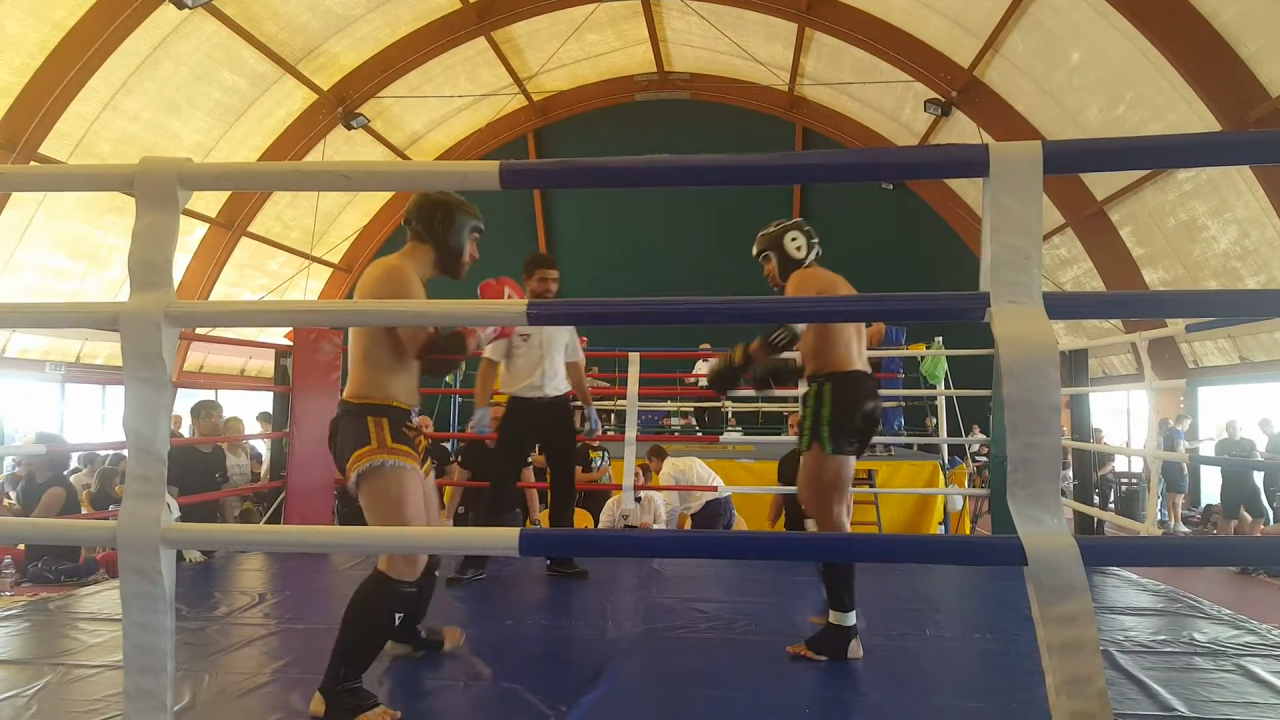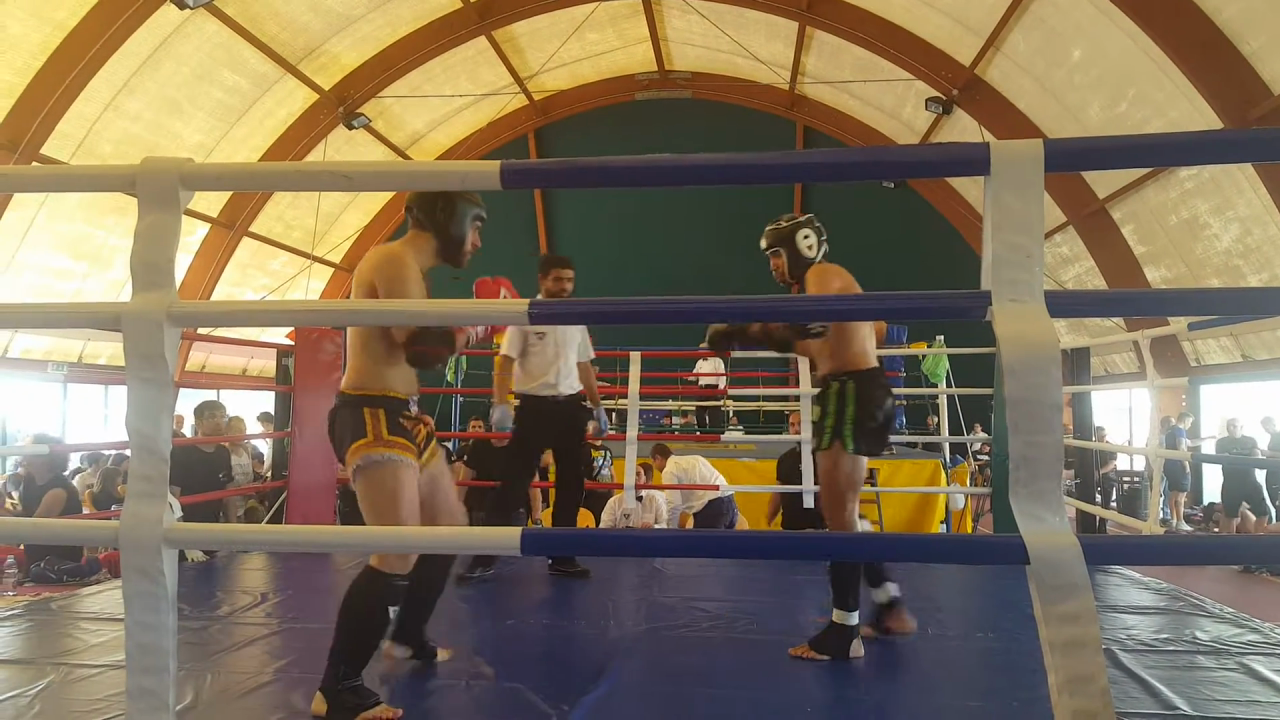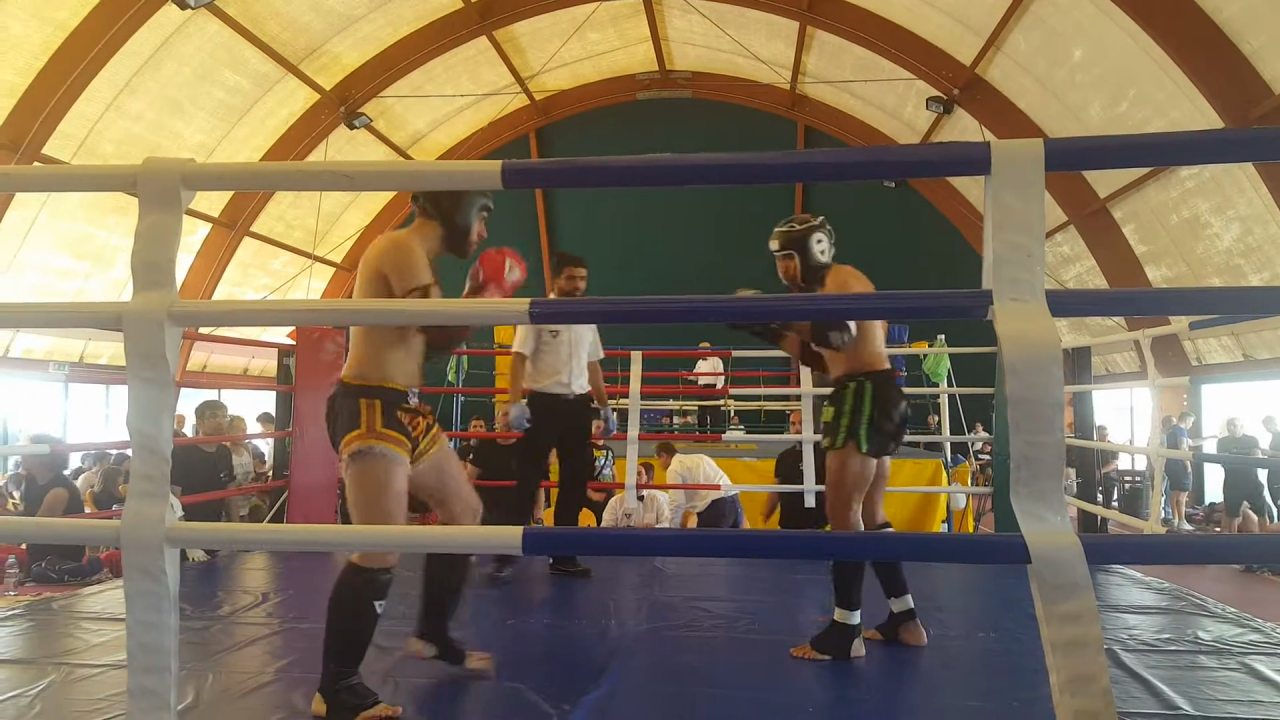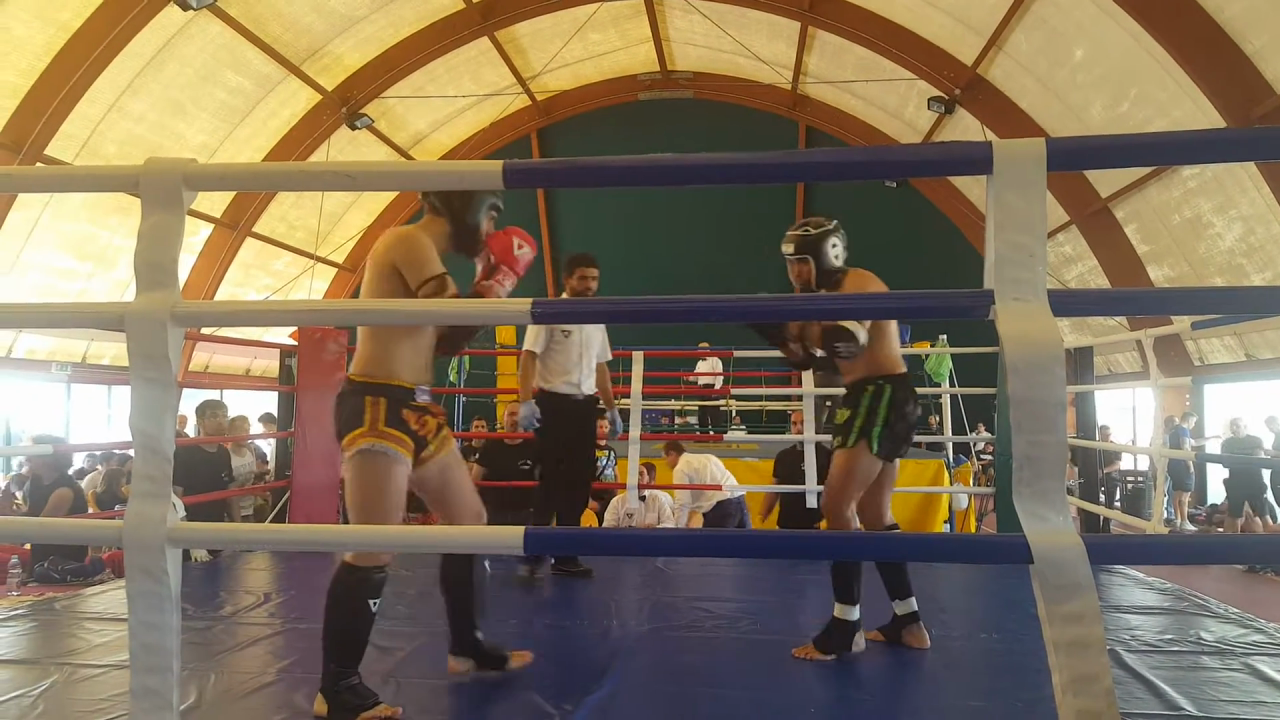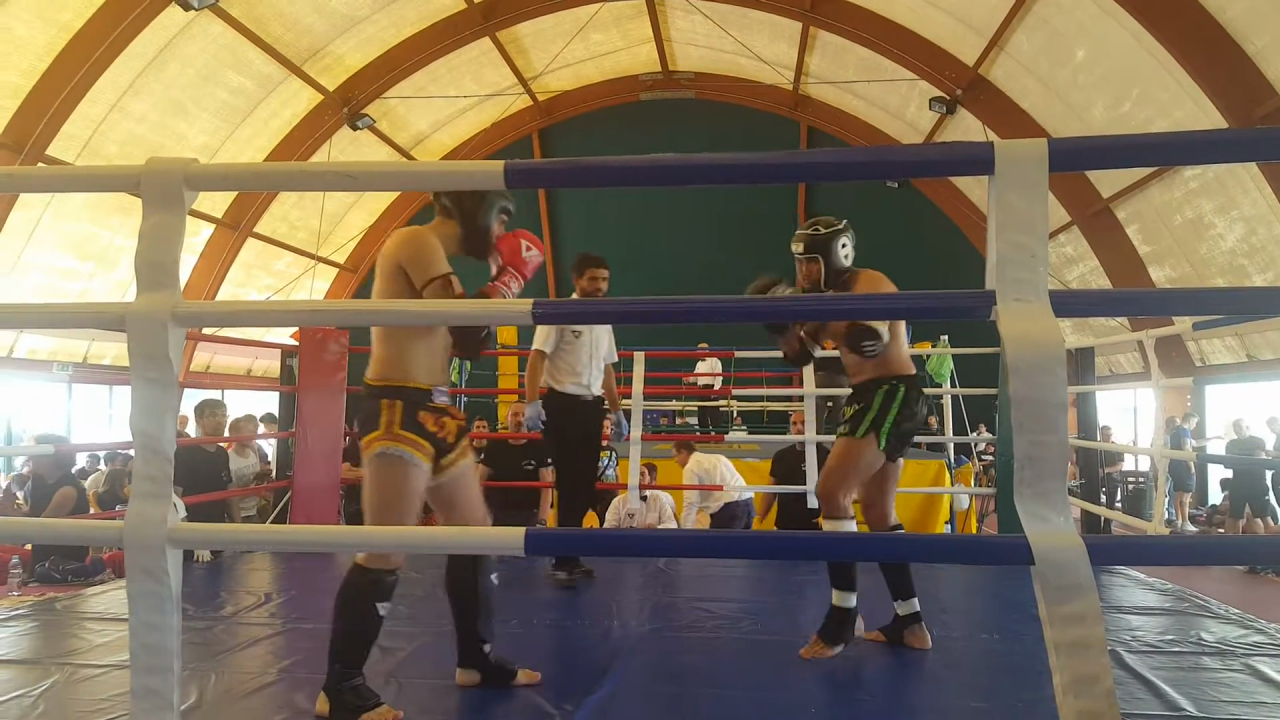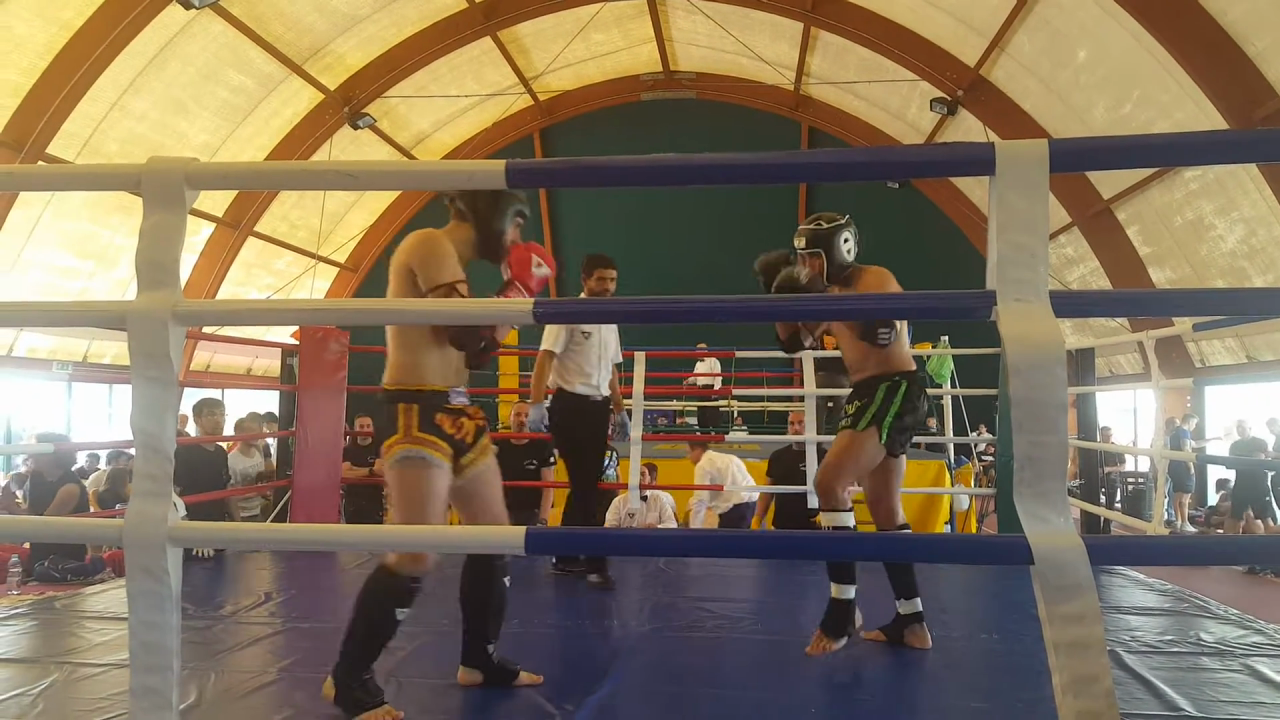
dt=0.1s
person 1, frame 1
left shoulder: (405, 278)
right shoulder: (396, 274)
right elbow: (435, 358)
left wrist: (475, 330)
right wrist: (485, 327)
left hip: (396, 427)
right hip: (374, 430)
right knee: (405, 563)
left ankle: (407, 630)
person 1, frame 2
left shoulder: (408, 268)
right shoulder: (393, 260)
right elbow: (420, 349)
left wrist: (471, 326)
right wrist: (476, 325)
left hip: (401, 418)
right hip: (372, 420)
left knee: (451, 525)
right knee: (397, 558)
left ankle: (407, 635)
person 1, frame 3
left shoulder: (416, 259)
right shoulder: (398, 246)
left elbow: (430, 343)
right elbow: (440, 331)
left wrist: (479, 296)
right wrist: (491, 293)
left hip: (406, 410)
right hip: (371, 410)
left knee: (466, 512)
right knee: (378, 555)
left ankle: (433, 634)
person 1, frame 4
left shoulder: (424, 255)
right shoulder: (406, 241)
left elbow: (445, 340)
right elbow: (458, 322)
left wrist: (488, 280)
right wrist: (505, 274)
left hip: (416, 410)
right hip: (377, 409)
left knee: (468, 521)
right knee: (372, 554)
left ankle: (467, 648)
person 1, frame 5
left shoulder: (435, 255)
right shoulder: (414, 241)
left elbow: (466, 345)
right elbow: (466, 321)
left wrist: (500, 282)
right wrist: (512, 274)
left hip: (437, 411)
right hip: (399, 412)
left knee: (474, 534)
right knee: (385, 555)
left ankle: (475, 660)
person 1, frame 6
left shoulder: (449, 259)
right shoulder: (428, 244)
left elbow: (476, 353)
right elbow: (463, 331)
left wrist: (512, 297)
right wrist: (521, 287)
left hip: (456, 413)
right hip: (417, 416)
left knee: (495, 534)
right knee: (413, 558)
left ankle: (479, 660)
right ankle: (349, 678)
person 2, frame 1
left shoulder: (804, 279)
right shoulder: (838, 284)
left elbow: (785, 332)
left wrist: (738, 362)
right wrist: (767, 362)
left hip: (834, 396)
right hip: (859, 394)
left knee: (825, 513)
right knee: (825, 506)
left ankle: (843, 633)
right ankle: (844, 607)
person 2, frame 2
left shoulder: (823, 274)
right shoulder: (838, 282)
left elbow: (813, 324)
left wrist: (750, 331)
right wrist: (784, 339)
left hip: (851, 395)
right hip: (871, 394)
left knee: (838, 513)
right knee: (841, 506)
left ankle: (844, 632)
right ankle: (890, 607)
person 2, frame 3
left shoulder: (841, 279)
right shoulder: (822, 290)
left elbow: (838, 333)
right elbow: (825, 358)
left wrist: (779, 318)
right wrist: (779, 326)
left hip: (867, 395)
right hip: (864, 398)
left knee: (844, 514)
right knee: (866, 513)
left ankle: (844, 632)
right ankle: (904, 619)
person 2, frame 4
left shoulder: (859, 283)
right shoulder: (828, 297)
left elbow: (844, 343)
right elbow: (808, 359)
left wrist: (789, 323)
right wrist: (783, 332)
left hip: (882, 397)
right hip: (872, 400)
left knee: (837, 506)
right knee: (874, 515)
left ankle: (844, 629)
right ankle: (907, 621)
person 2, frame 5
left shoulder: (873, 283)
right shoulder: (829, 297)
left elbow: (869, 344)
right elbow: (798, 355)
left hip: (893, 396)
right hip: (870, 400)
left knee: (831, 491)
right knee: (879, 514)
left ankle: (842, 615)
right ankle: (910, 622)
person 2, frame 6
left shoulder: (877, 279)
right shoulder: (831, 292)
left elbow: (882, 335)
right elbow: (791, 342)
left wrist: (823, 299)
right wrist: (783, 298)
left hip: (894, 391)
right hip: (871, 396)
left knee: (829, 484)
right knee: (886, 512)
left ankle: (842, 609)
right ankle: (911, 621)
person 3, frame 1
left shoulder: (563, 320)
left elbow: (574, 367)
right elbow: (490, 365)
left wrist: (589, 407)
right wrist: (481, 408)
left hip: (558, 407)
right hip: (521, 407)
left knee: (564, 483)
right knee: (502, 483)
left ankle: (559, 557)
right ankle: (476, 557)
person 3, frame 2
left shoulder: (575, 320)
right elbow: (506, 361)
left wrist: (597, 407)
right wrist: (500, 404)
left hip: (570, 407)
right hip: (534, 405)
left knee: (572, 483)
right knee: (515, 481)
left ankle: (561, 556)
right ankle: (485, 555)
person 3, frame 3
left shoulder: (587, 320)
right elbow: (519, 359)
left wrist: (605, 407)
right wrist: (516, 403)
left hip: (578, 406)
right hip: (544, 404)
left knee: (576, 483)
right knee: (529, 479)
left ankle: (562, 555)
person 3, frame 4
left shoulder: (596, 320)
right elbow: (529, 358)
left wrist: (612, 408)
right wrist: (525, 402)
left hip: (585, 406)
right hip: (553, 404)
left knee: (580, 483)
right knee: (553, 481)
left ankle: (563, 555)
right ankle: (534, 553)
person 3, frame 5
left shoulder: (604, 321)
right elbow: (537, 357)
left wrist: (617, 410)
right wrist: (531, 402)
left hip: (592, 407)
right hip: (562, 405)
left knee: (583, 484)
right knee: (571, 483)
left ankle: (565, 556)
right ankle: (564, 563)
person 3, frame 6
left shoulder: (610, 321)
right elbow: (546, 358)
left wrist: (619, 411)
right wrist: (536, 404)
left hip: (598, 407)
right hip: (570, 405)
left knee: (588, 484)
right knee: (585, 485)
left ankle: (565, 555)
right ankle: (596, 564)
